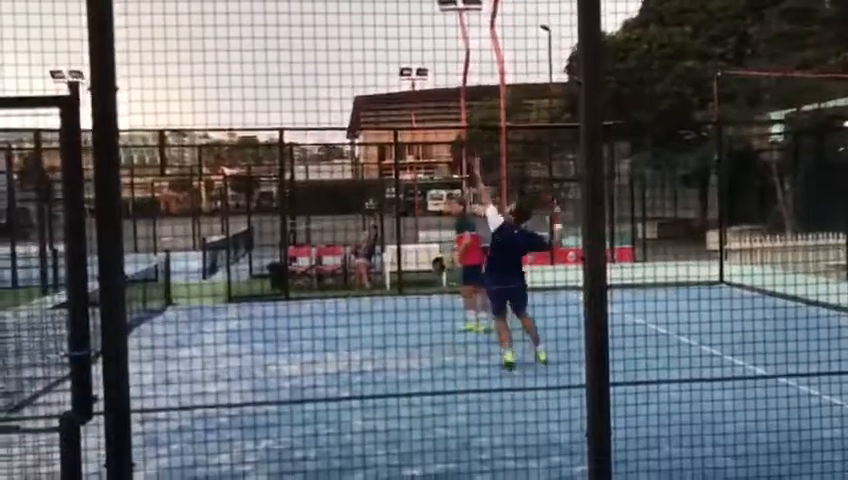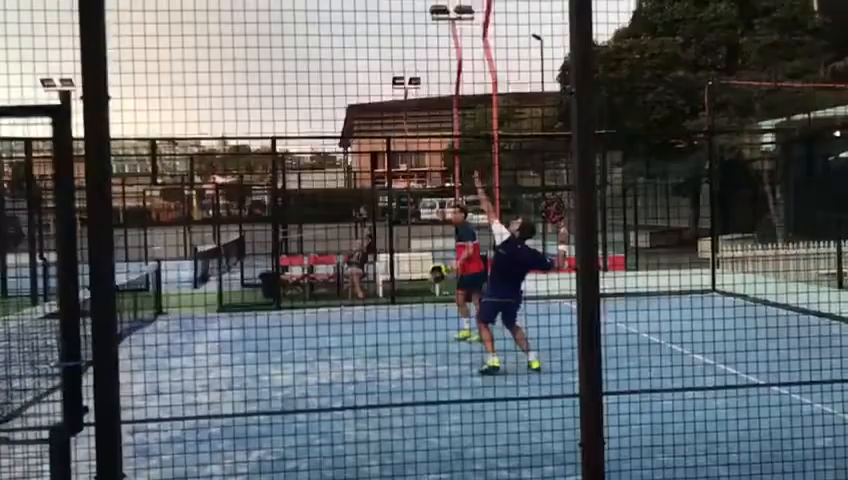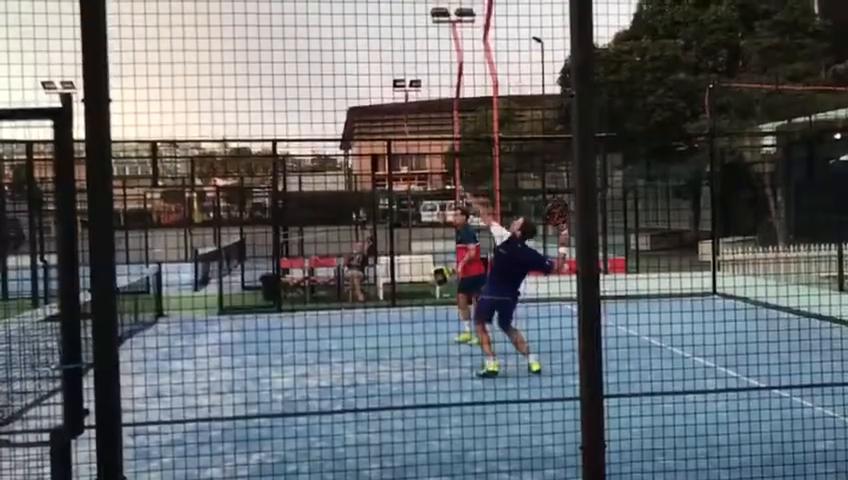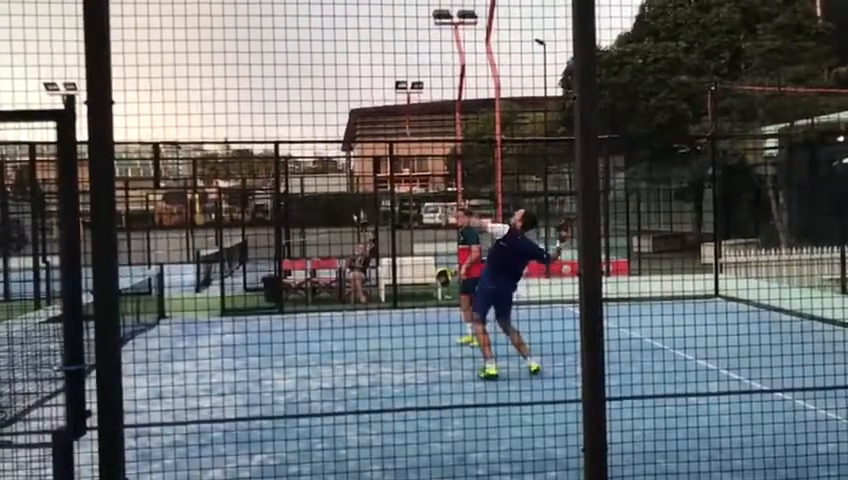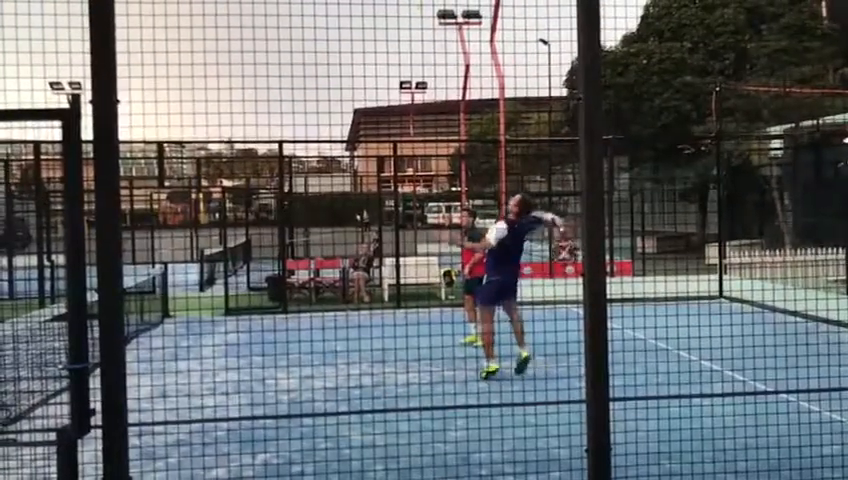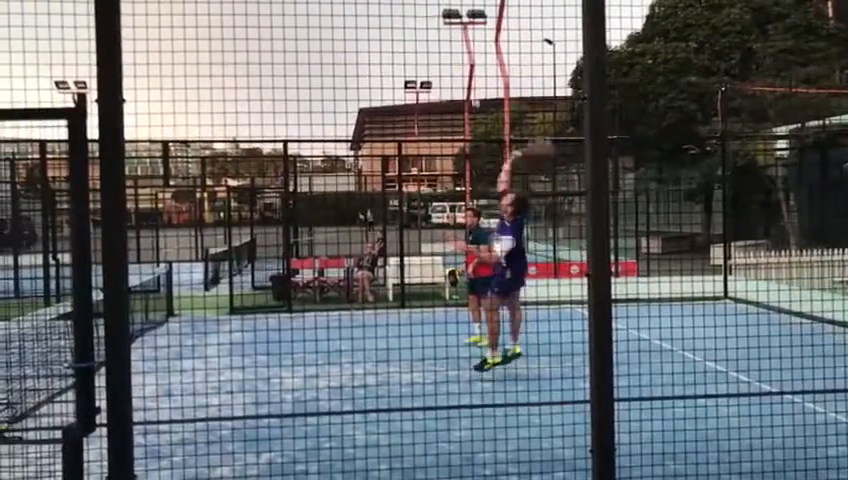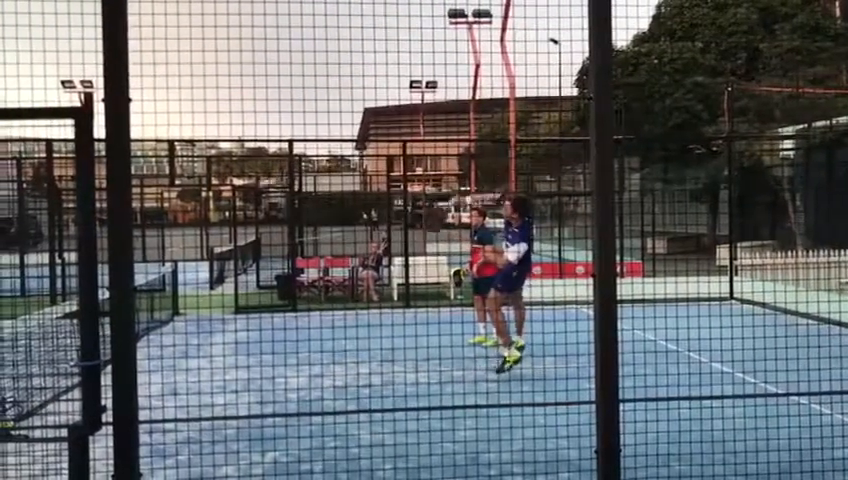
dt=0.7s
person 1, frame 1
left shoulder: (499, 226)
right shoulder: (528, 237)
left elbow: (485, 200)
right elbow: (552, 243)
left wrist: (477, 175)
left hip: (495, 283)
right hip: (516, 283)
left knee: (500, 318)
right knee: (522, 315)
left ankle: (508, 355)
right ankle: (540, 350)
person 1, frame 2
left shoulder: (504, 239)
right shoulder: (532, 255)
left elbow: (490, 212)
right elbow: (555, 265)
left wrist: (479, 187)
left hip: (494, 295)
right hip: (513, 296)
left knee: (483, 323)
right knee: (511, 325)
left ankle: (492, 360)
right ankle: (532, 358)
person 1, frame 3
left shoulder: (505, 239)
right shoulder: (531, 255)
left elbow: (486, 218)
right elbow: (553, 268)
left wrist: (472, 201)
left hip: (491, 293)
right hip: (510, 296)
left knee: (480, 324)
right knee: (507, 326)
left ankle: (491, 364)
right ankle: (532, 361)
person 1, frame 4
left shoulder: (505, 232)
right shoulder: (530, 246)
left elbow: (481, 224)
right elbow: (551, 259)
right wrist: (559, 246)
left hip: (488, 285)
right hip: (507, 289)
left knee: (478, 322)
right knee: (506, 325)
left ankle: (490, 367)
right ankle: (531, 361)
person 1, frame 5
left shoulder: (503, 226)
right shoulder: (526, 223)
left elbow: (483, 246)
right elbow: (552, 218)
left wrist: (460, 243)
left hip: (494, 276)
right hip: (511, 274)
left knee: (486, 319)
right knee: (512, 311)
left ankle: (490, 364)
right ankle: (523, 351)
person 1, frame 6
left shoulder: (508, 234)
right shoulder: (512, 217)
left elbow: (493, 258)
right elbow: (503, 183)
right wrist: (508, 163)
left hip: (508, 271)
right hip: (516, 269)
left knee: (492, 309)
right knee: (513, 306)
left ankle: (493, 355)
right ankle: (514, 346)
person 1, frame 7
left shoulder: (522, 238)
right shoulder: (513, 220)
left elbow: (504, 262)
left wrist: (487, 255)
left hip: (513, 270)
right hip: (516, 268)
left knee: (493, 305)
right knee: (516, 302)
left ankle: (510, 351)
right ankle: (518, 339)
person 2, frame 1
left shoulder: (464, 220)
right shoulder: (461, 220)
left elbow: (467, 240)
left wrist: (458, 253)
right wrist: (458, 253)
left hip: (474, 262)
right hip: (469, 262)
left knee: (479, 292)
right knee: (466, 292)
left ankle: (484, 323)
right ankle: (472, 322)
person 2, frame 2
left shoulder: (466, 229)
right shoulder: (460, 229)
left elbow: (470, 250)
left wrist: (459, 262)
right wrist: (458, 263)
left hip: (474, 271)
right hip: (466, 271)
left knee: (476, 300)
right knee: (460, 299)
right ankle: (466, 330)
person 2, frame 3
left shoulder: (468, 231)
right shoulder: (460, 231)
left elbow: (472, 252)
left wrist: (461, 264)
right wrist: (458, 266)
left hip: (474, 273)
right hip: (466, 273)
left knee: (477, 303)
right knee: (462, 301)
right ankle: (467, 333)
person 2, frame 4
left shoulder: (471, 233)
right shoulder: (461, 233)
left elbow: (475, 253)
left wrist: (465, 266)
right wrist: (461, 268)
left hip: (475, 274)
right hip: (466, 274)
right knee: (464, 303)
right ankle: (470, 334)
person 2, frame 5
left shoulder: (476, 233)
right shoulder: (465, 233)
left elbow: (480, 253)
left wrist: (469, 266)
right wrist: (464, 267)
left hip: (478, 274)
right hip: (469, 274)
right knee: (468, 302)
right ankle: (474, 334)
person 2, frame 6
left shoulder: (481, 233)
right shoulder: (469, 233)
left elbow: (484, 253)
left wrist: (472, 265)
right wrist: (467, 265)
left hip: (483, 273)
right hip: (473, 273)
left knee: (485, 302)
right knee: (472, 301)
right ankle: (477, 334)
person 2, frame 7
left shoulder: (486, 233)
right shoulder: (474, 232)
left wrist: (477, 265)
right wrist: (471, 264)
left hip: (487, 273)
right hip: (477, 273)
right knee: (477, 301)
left ankle: (495, 336)
right ankle: (482, 334)
